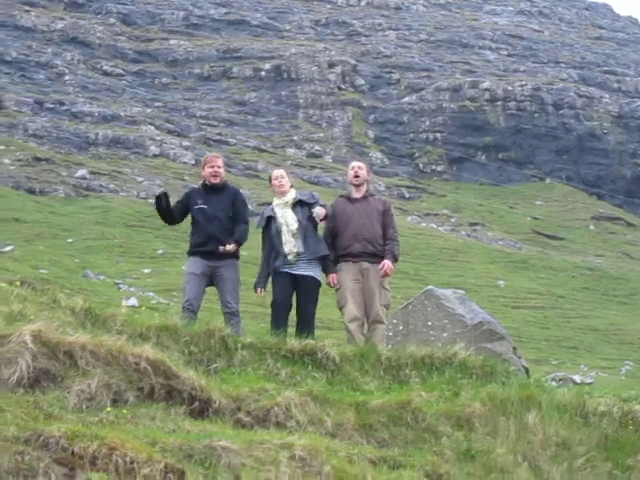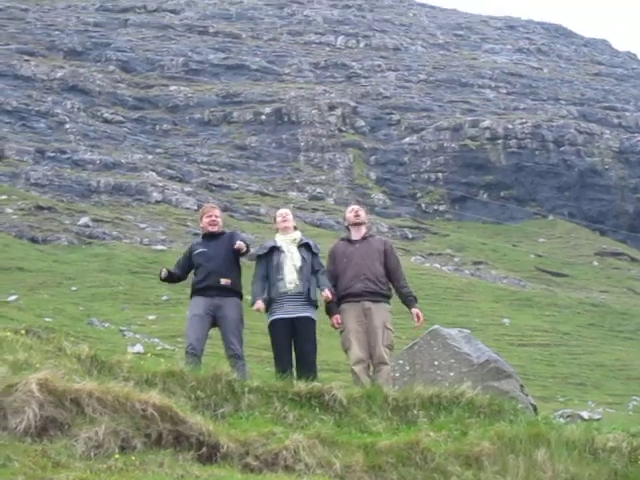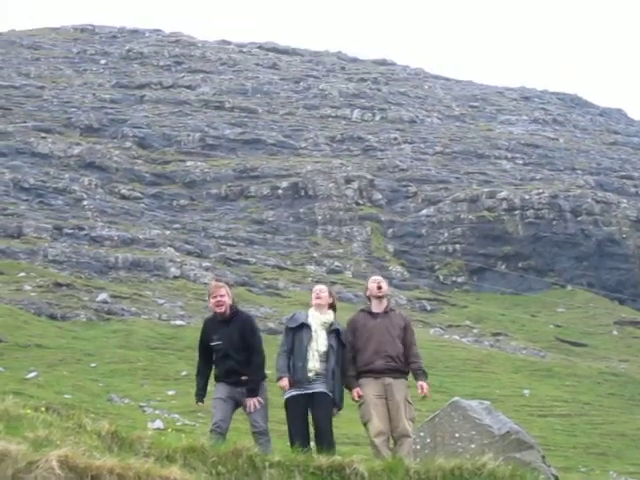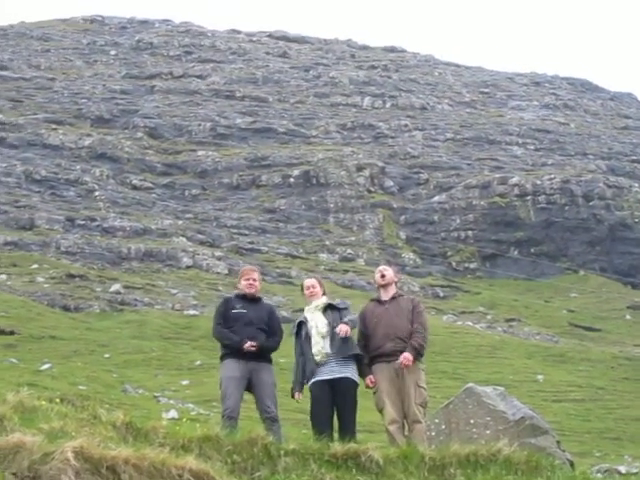
dt=0.7s
person 1, frame 1
left shoulder: (382, 204)
right shoulder: (337, 206)
left elbow: (392, 236)
right elbow: (329, 239)
left wrist: (390, 258)
right wrist: (330, 269)
left hip: (375, 265)
right hip: (347, 266)
left knee: (377, 316)
right knee: (352, 317)
person 1, frame 2
left shoulder: (383, 245)
right shoulder: (337, 249)
left elbow: (397, 277)
right elbow: (330, 282)
left wrist: (412, 303)
right wrist: (333, 310)
left hip: (379, 305)
right hip: (350, 306)
left knee: (381, 357)
right knee: (357, 359)
person 1, frame 3
left shoulder: (401, 319)
right shoulder: (356, 320)
left elbow: (411, 351)
right elbow: (348, 354)
left wrist: (420, 377)
right wrist: (352, 383)
left hip: (397, 380)
right hip: (369, 381)
left knee: (403, 431)
right knee: (377, 432)
person 1, frame 4
left shoulder: (411, 303)
right shoulder: (368, 310)
left elbow: (420, 331)
right elbow: (362, 344)
left wrist: (411, 351)
right wrist: (366, 371)
left hip: (409, 365)
right hip: (382, 366)
left knee: (415, 415)
right knee: (391, 418)
person 2, frame 1
left shoulder: (233, 194)
right shoulder: (193, 194)
left elbow: (243, 223)
right elbow: (171, 217)
left wrist: (236, 242)
right wrist: (162, 201)
left hip: (226, 260)
right hip: (198, 258)
left knee: (231, 308)
right knee: (189, 305)
person 2, frame 2
left shoulder: (231, 238)
right shoulder: (195, 247)
left elbow: (241, 246)
right elbow: (180, 271)
left wrist: (242, 246)
right wrist: (167, 274)
left hip: (229, 299)
right hip: (201, 299)
left knee: (235, 350)
right knee: (193, 348)
person 2, frame 3
left shoulder: (245, 320)
right shoulder: (209, 325)
left elbow: (257, 355)
right elbow: (204, 360)
left wrist: (252, 390)
right wrist: (200, 392)
left hip: (252, 384)
right hip: (224, 384)
left knee: (260, 428)
right knee: (218, 427)
person 2, frame 4
left shoulder: (268, 309)
right shoulder: (228, 303)
left elbow: (277, 338)
right elbow: (217, 331)
left wrist: (259, 346)
right wrist: (240, 343)
left hip: (262, 363)
right hip: (233, 361)
left knee: (270, 413)
right knee: (230, 411)
person 3, frame 1
left shoulder: (307, 199)
right shoulder: (269, 214)
left elbow: (318, 213)
right elbow: (267, 250)
left wrist: (321, 210)
right wrist: (261, 281)
left hip: (309, 266)
right hip: (283, 267)
left knee: (306, 313)
right knee: (279, 303)
person 3, frame 2
left shoulder: (308, 245)
right shoulder: (268, 249)
left elbow: (319, 270)
right elbow: (259, 277)
left wrist: (325, 287)
right wrist: (258, 298)
left hip: (304, 308)
right hip: (278, 309)
left knee: (306, 354)
right knee: (282, 357)
person 3, frame 3
left shoulder: (336, 329)
right shoulder: (297, 321)
left elbow: (338, 364)
right elbow: (284, 351)
left wrist: (337, 398)
right wrist: (283, 375)
left hip: (321, 387)
right hip: (296, 386)
left knee: (324, 429)
right knee: (297, 435)
person 3, frame 4
left shoulder: (339, 307)
right shoulder: (303, 322)
left elbow: (351, 320)
right elbow: (300, 354)
left wrist: (346, 324)
right wrist: (297, 385)
left hip: (343, 367)
right hip: (318, 373)
left knee: (347, 417)
right knee: (320, 418)
